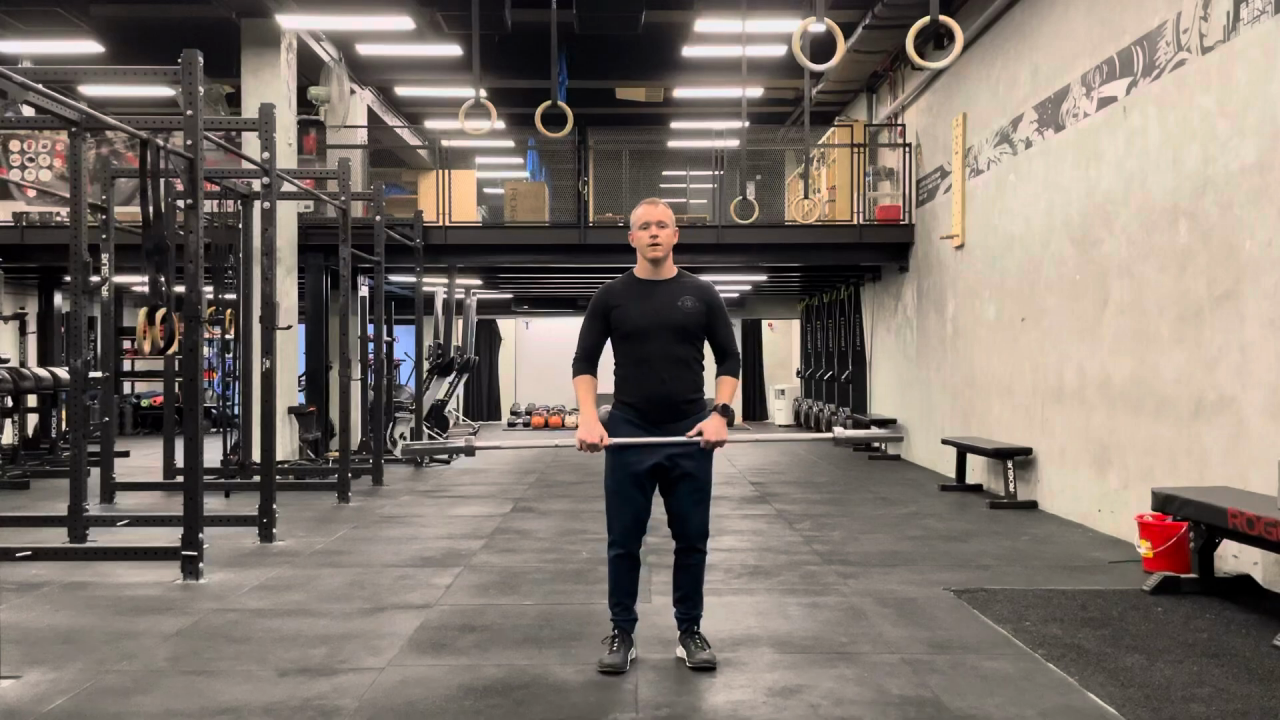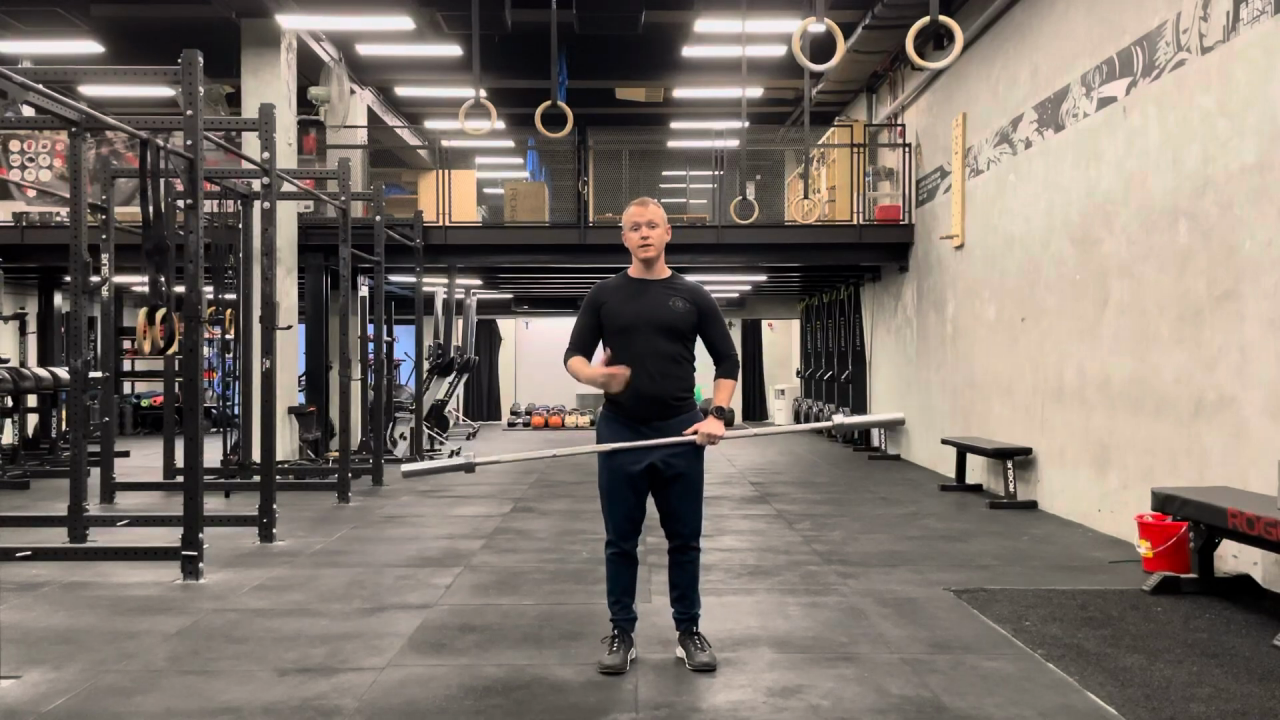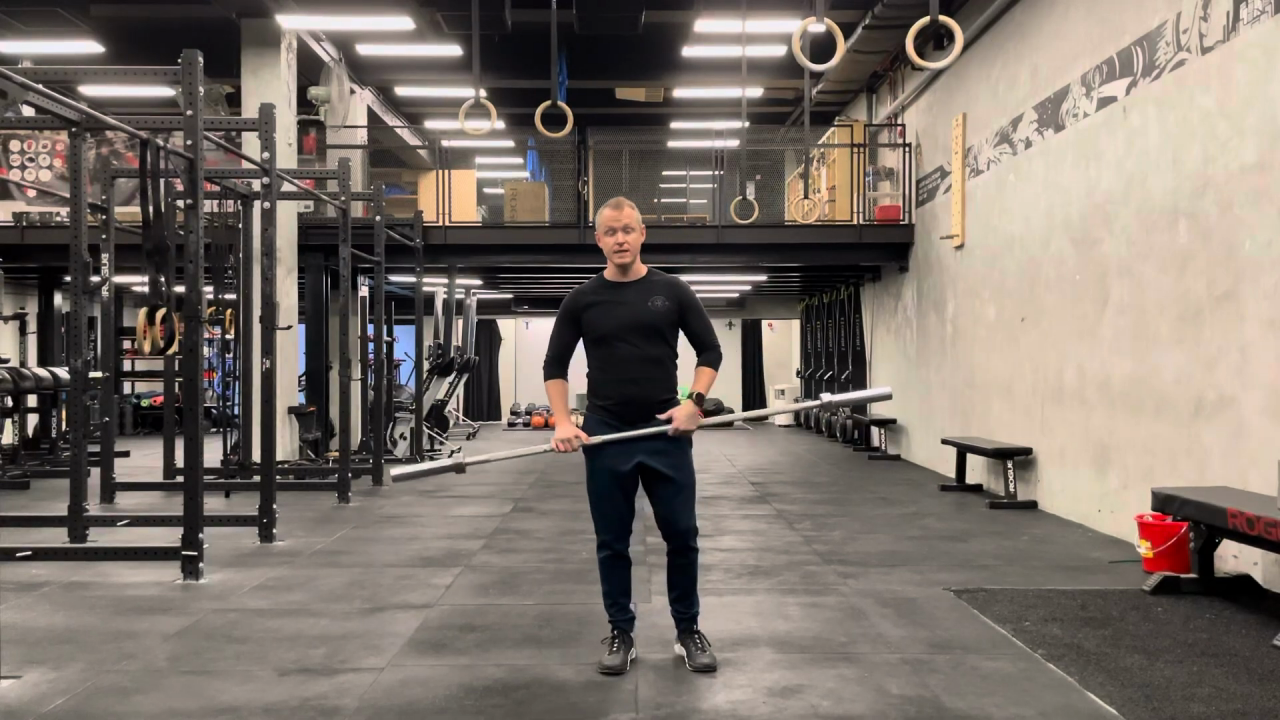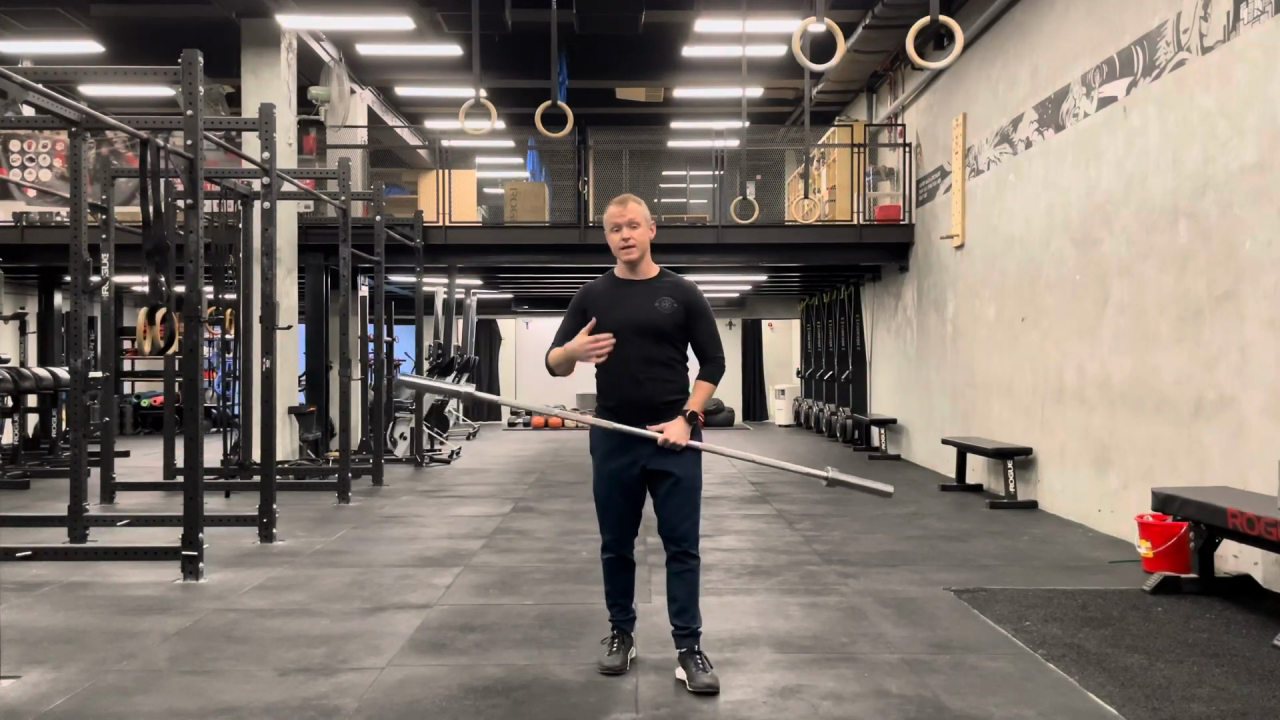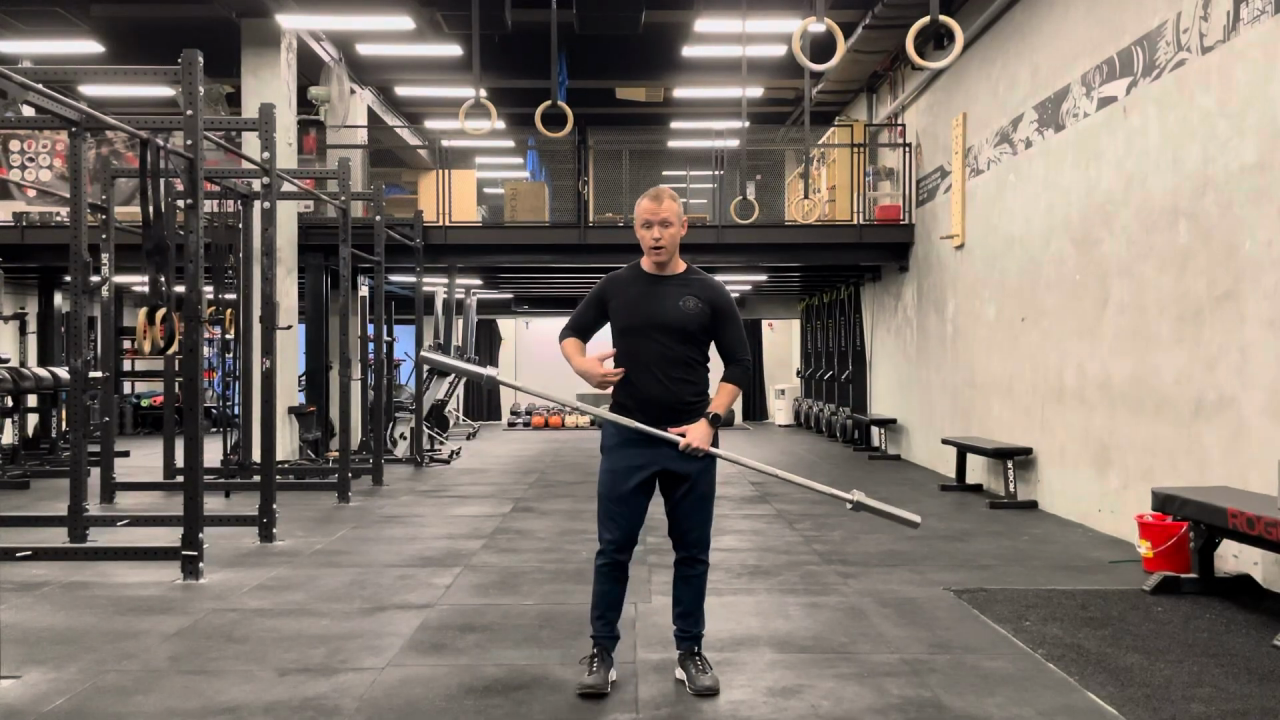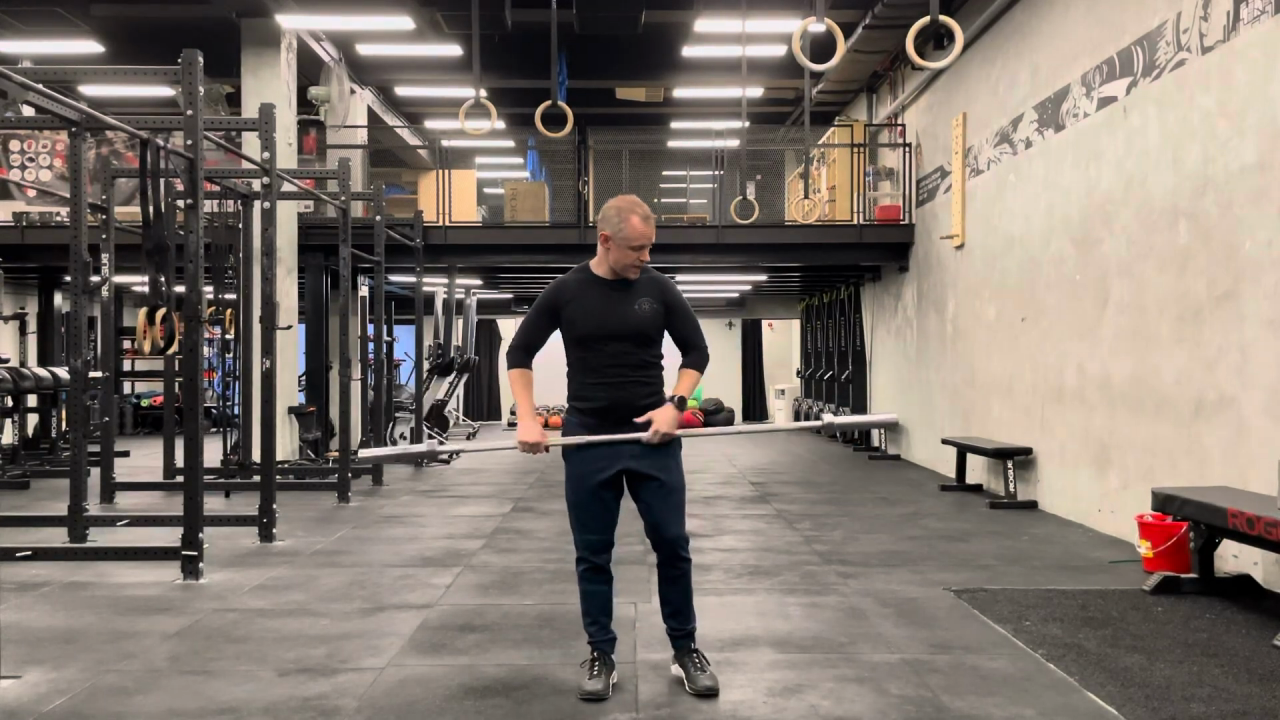
dt=0.7s
person 1, frame 1
left shoulder: (701, 294)
right shoulder: (611, 296)
left elbow: (728, 359)
right elbow: (584, 362)
left wrist: (721, 413)
right wrist: (589, 417)
left hip: (690, 433)
right hip: (628, 432)
left knee: (692, 538)
right knee: (623, 540)
left ankle: (689, 631)
right ankle: (622, 633)
person 1, frame 2
left shoulder: (693, 296)
right shoulder: (604, 294)
left elbow: (727, 359)
right elbow: (573, 356)
left wrist: (716, 414)
right wrist: (593, 374)
left hip: (680, 432)
right hip: (620, 432)
left knee: (684, 539)
right knee: (620, 540)
left ankle: (688, 630)
right ankle: (621, 632)
person 1, frame 3
left shoulder: (672, 291)
right shoulder: (582, 300)
left elbow: (709, 351)
right elbow: (555, 365)
left wrist: (692, 401)
right wrist: (563, 421)
left hip: (667, 431)
right hip: (605, 434)
left knee: (681, 535)
right knee: (612, 542)
left ankle: (688, 631)
right ankle: (621, 633)
person 1, frame 4
left shoulder: (683, 293)
right shoulder: (592, 296)
left elbow: (713, 362)
right elbow: (554, 361)
left wrist: (687, 418)
right wrist: (572, 351)
left hip: (674, 437)
right hip: (613, 437)
left knee: (682, 545)
right knee: (616, 544)
left ankle: (688, 648)
right ankle: (621, 633)
person 1, frame 5
left shoulder: (709, 293)
right shoulder: (615, 287)
left elbow: (739, 365)
right elbow: (571, 334)
left wrist: (709, 421)
right wrist: (580, 363)
left hip: (691, 439)
right hip: (626, 437)
left knee: (692, 552)
right knee: (614, 549)
left ankle: (689, 652)
right ankle: (602, 650)
person 1, frame 6
left shoulder: (659, 289)
right shoulder: (564, 292)
left elbow: (696, 351)
right elbow: (519, 353)
left wrist: (674, 403)
right wrist: (527, 418)
left hip: (654, 435)
right hip: (588, 437)
left knee: (672, 545)
right knee: (592, 555)
left ankle: (685, 649)
right ankle: (601, 655)
